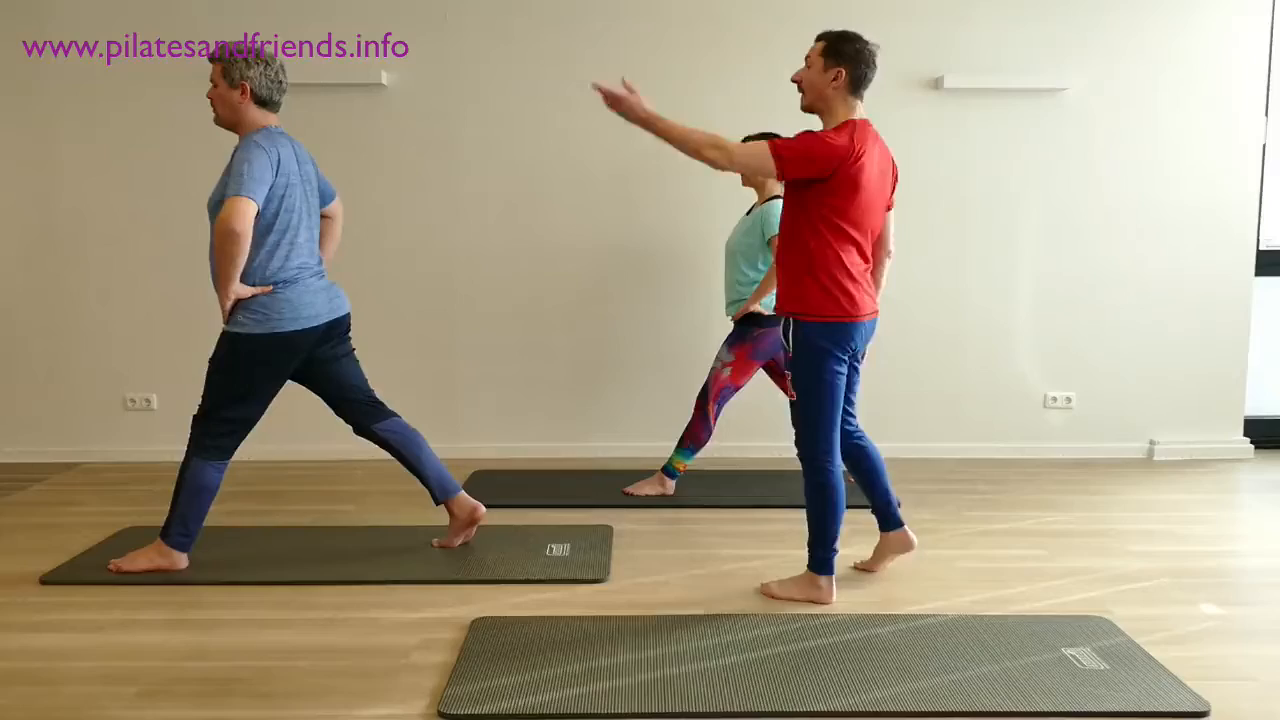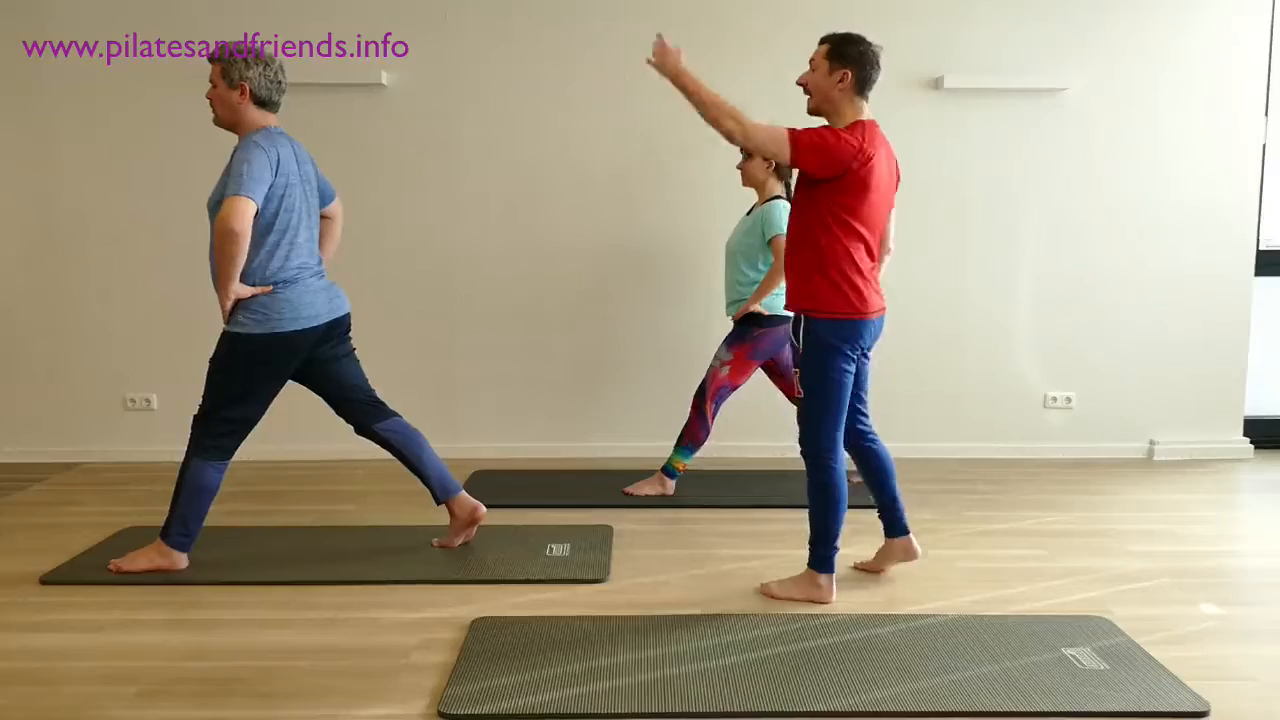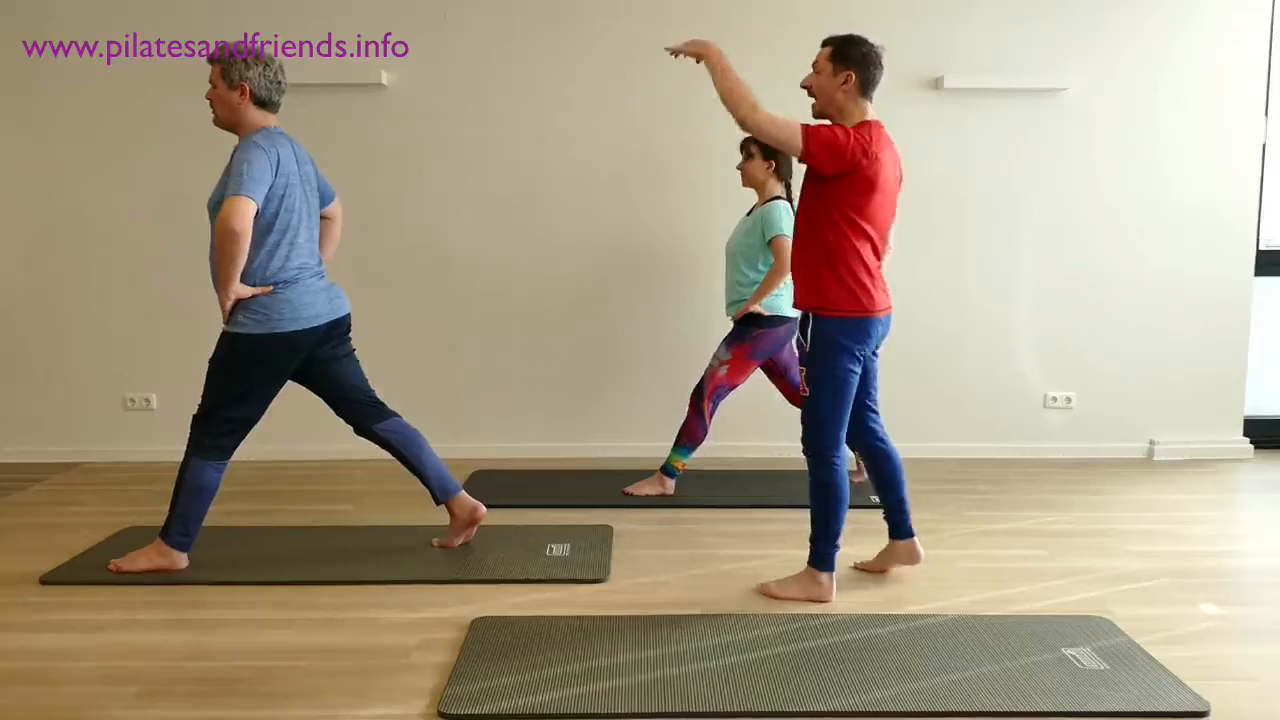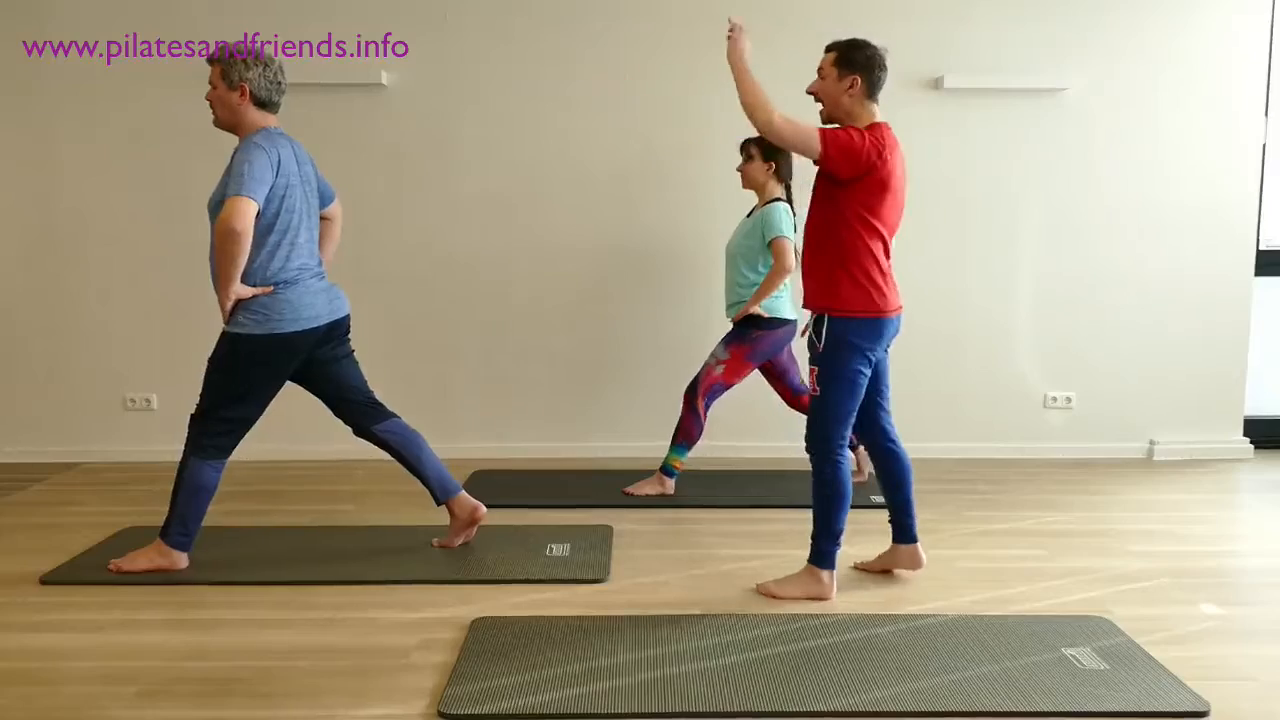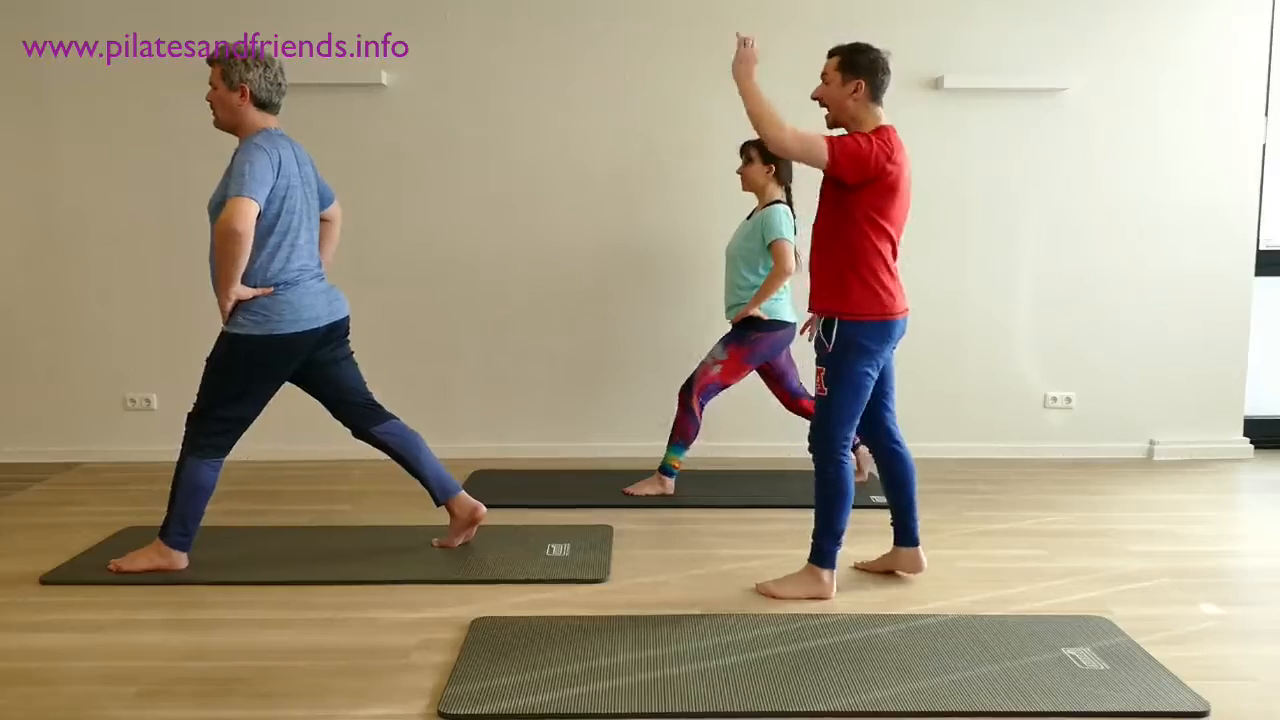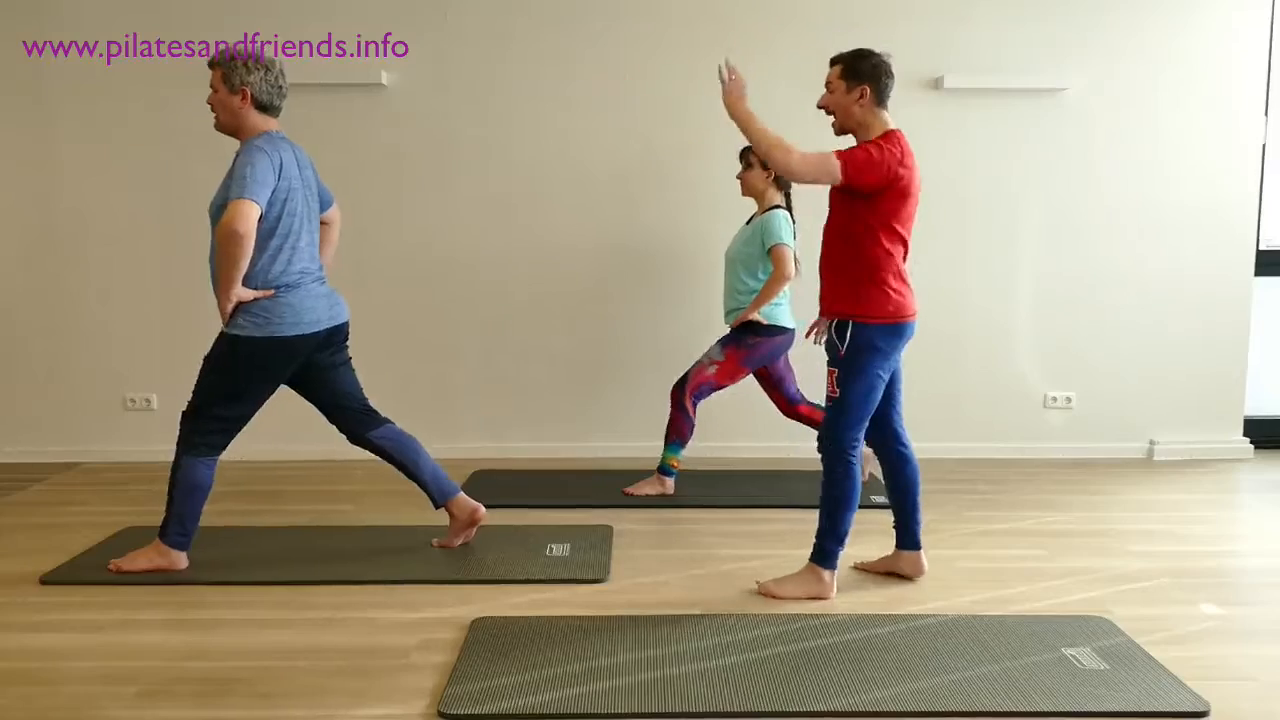
dt=0.1s
person 1, frame 1
left shoulder: (831, 148)
right shoulder: (875, 149)
left elbow: (722, 154)
right elbow: (885, 246)
left wrist: (641, 114)
left hip: (823, 322)
right hip: (852, 317)
left knee: (818, 445)
right knee: (841, 428)
left ankle: (817, 575)
right ankle: (893, 529)
person 1, frame 2
left shoulder: (843, 147)
right shoulder: (875, 147)
left elbow: (741, 131)
left wrist: (678, 73)
left hip: (829, 320)
right hip: (860, 313)
left knee: (821, 445)
right knee: (856, 428)
left ankle: (819, 575)
right ankle: (899, 537)
person 1, frame 3
left shoulder: (850, 145)
right shoulder: (878, 146)
left elbow: (753, 121)
left wrist: (712, 59)
left hip: (840, 319)
right hip: (864, 312)
left knee: (824, 442)
right knee: (864, 428)
left ankle: (819, 574)
right ankle: (903, 539)
person 1, frame 4
left shoulder: (862, 146)
right shoulder: (878, 145)
left elbow: (769, 124)
left wrist: (738, 58)
left hip: (848, 320)
right hip: (873, 313)
left knee: (827, 443)
right knee: (876, 429)
left ankle: (819, 572)
right ankle: (906, 544)
person 1, frame 5
left shoulder: (871, 149)
right shoulder: (875, 149)
left elbow: (780, 139)
left wrist: (746, 77)
right wrist: (832, 303)
left hip: (858, 323)
right hip: (875, 316)
left knee: (830, 443)
right knee: (880, 432)
left ankle: (819, 571)
right ankle: (909, 547)
person 1, frame 6
left shoulder: (881, 156)
right shoulder: (884, 153)
left elbow: (790, 164)
left wrist: (737, 107)
right wrist: (836, 307)
left hip: (868, 324)
right hip: (881, 318)
left knee: (839, 445)
right knee: (887, 435)
left ankle: (821, 571)
right ankle: (909, 551)
person 2, frame 1
left shoulder: (257, 149)
right shoulder: (292, 149)
left elbow: (236, 221)
right elbow: (333, 212)
left wrist: (229, 287)
left hip: (271, 324)
right hip: (322, 314)
left knee: (214, 433)
right knee: (367, 414)
left ankle: (171, 548)
right ankle: (458, 503)
person 2, frame 2
left shoulder: (256, 150)
right shoulder: (292, 149)
left elbow: (235, 221)
right elbow: (333, 212)
left wrist: (229, 287)
left hip: (271, 325)
right hip: (322, 315)
left knee: (214, 433)
right knee: (369, 413)
left ankle: (172, 548)
right ankle: (459, 502)
person 2, frame 3
left shoulder: (256, 149)
right shoulder: (291, 149)
left elbow: (235, 221)
right elbow: (332, 212)
left wrist: (229, 288)
left hip: (271, 325)
right hip: (322, 314)
left knee: (213, 433)
right knee: (369, 414)
left ankle: (171, 548)
right ankle: (458, 502)
person 2, frame 4
left shoulder: (257, 150)
right shoulder: (292, 150)
left elbow: (236, 222)
right elbow: (332, 213)
left wrist: (229, 288)
left hip: (270, 326)
right hip: (322, 315)
left knee: (211, 433)
right knee: (368, 415)
left ankle: (171, 548)
right ankle: (459, 502)
person 2, frame 5
left shoulder: (257, 151)
right shoulder: (291, 151)
left elbow: (237, 222)
right elbow: (331, 214)
left wrist: (228, 290)
left hip: (270, 326)
right hip: (321, 317)
left knee: (207, 432)
right knee: (366, 416)
left ankle: (171, 549)
right ankle: (459, 504)
person 2, frame 6
left shoulder: (259, 154)
right shoulder: (292, 154)
left elbow: (239, 224)
right elbow: (330, 217)
left wrist: (229, 291)
left hip: (269, 329)
right hip: (321, 320)
left knee: (201, 431)
right knee: (363, 422)
left ankle: (170, 548)
right ankle: (458, 504)
person 3, frame 1
left shoulder: (774, 208)
right shoulder: (760, 208)
left wrist: (754, 302)
left hip: (762, 322)
right hip: (764, 323)
left knee: (711, 396)
left ankle: (665, 478)
person 3, frame 2
left shoulder: (775, 209)
right shoulder: (760, 208)
left elbow: (787, 261)
left wrist: (753, 303)
left hip: (764, 323)
right hip: (769, 324)
left knee: (709, 395)
right knee: (802, 396)
left ankle: (665, 479)
person 3, frame 3
left shoulder: (775, 209)
right shoulder: (760, 209)
left elbow: (786, 262)
left wrist: (752, 303)
left hip: (765, 323)
right hip: (767, 323)
left knee: (706, 394)
right knee: (799, 393)
left ankle: (665, 478)
person 3, frame 4
left shoulder: (775, 211)
right shoulder: (760, 211)
left elbow: (787, 264)
left wrist: (752, 304)
left hip: (764, 325)
right hip: (768, 325)
left knee: (700, 392)
right knee: (800, 397)
left ankle: (665, 477)
right ankle: (860, 448)
person 3, frame 5
left shoulder: (775, 213)
right shoulder: (760, 213)
left elbow: (785, 266)
left wrist: (752, 306)
left hip: (764, 327)
right hip: (767, 328)
left knee: (694, 391)
right knee: (796, 398)
left ankle: (664, 478)
right ankle: (860, 448)
person 3, frame 6
left shoulder: (775, 218)
right shoulder: (760, 218)
left elbow: (785, 271)
left wrist: (751, 310)
left hip: (762, 331)
right hip: (766, 332)
left knee: (686, 390)
right knee: (794, 404)
left ankle: (664, 478)
